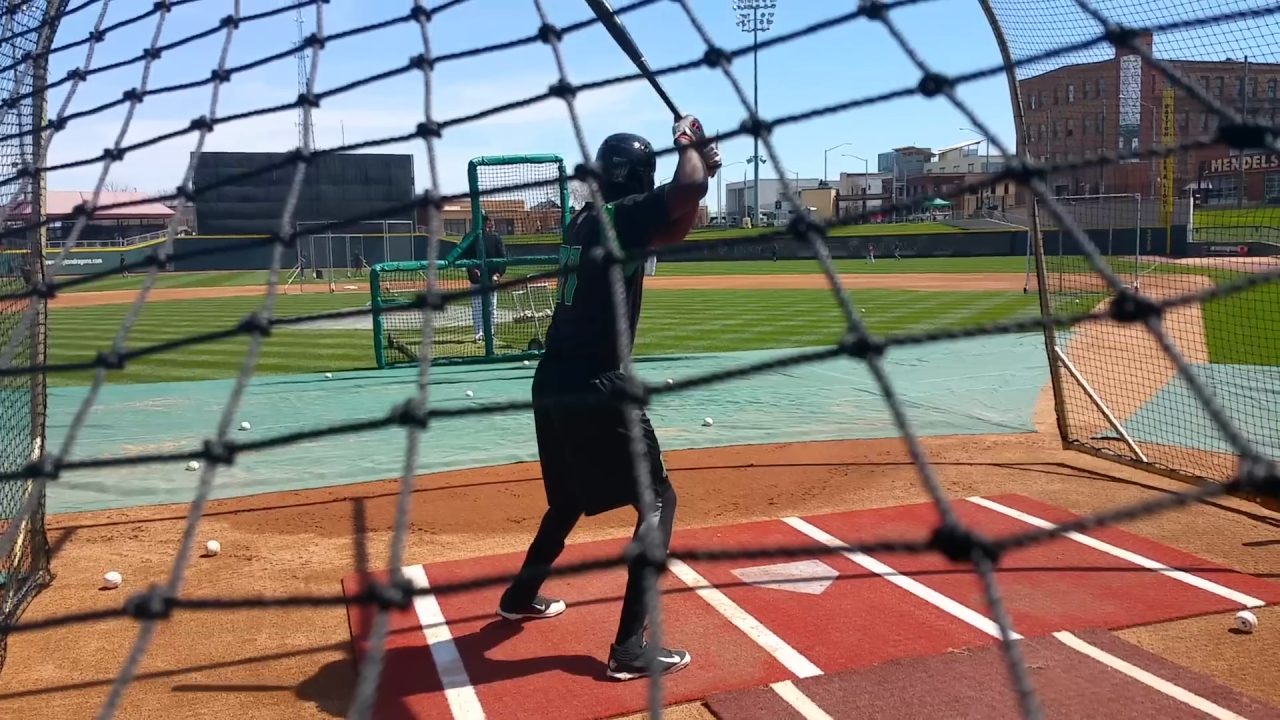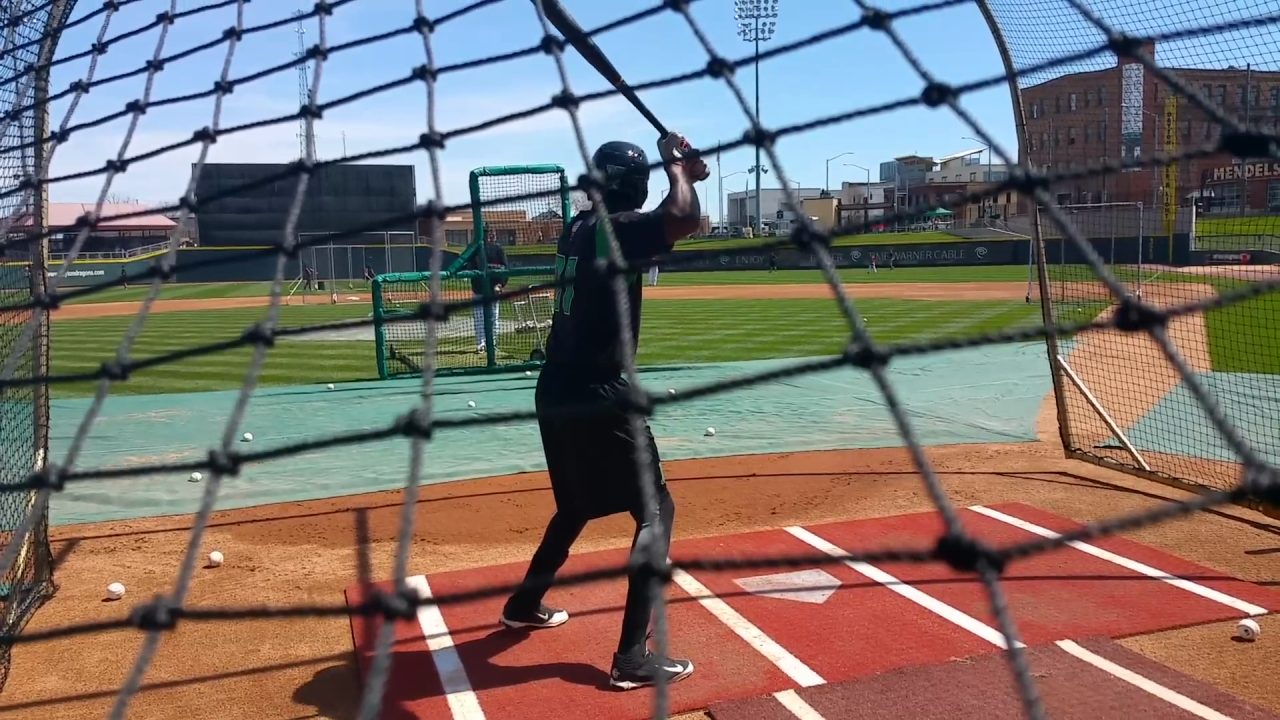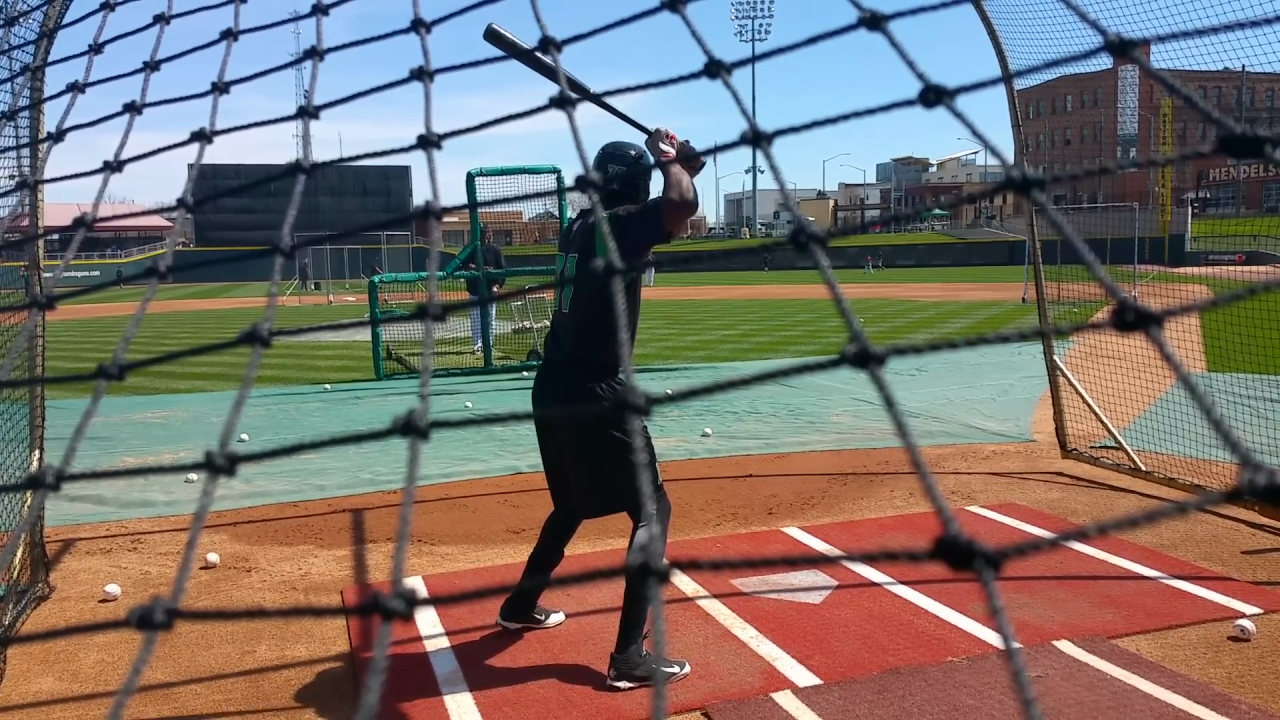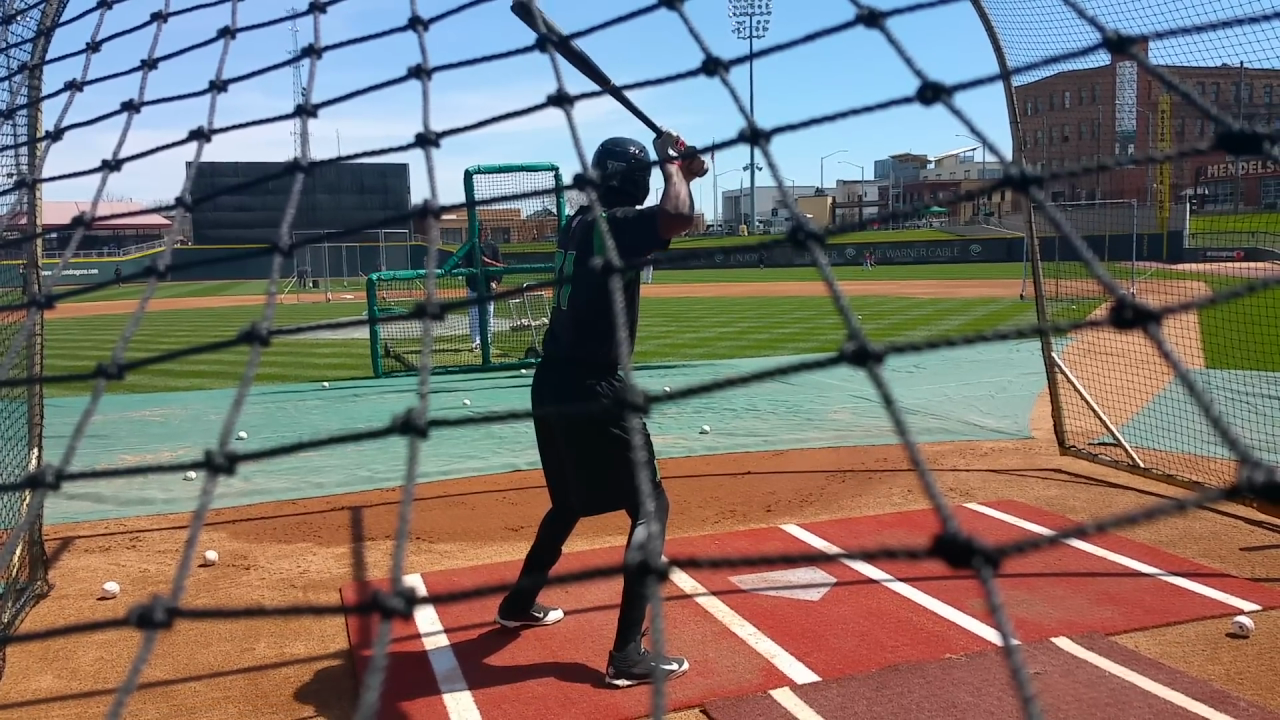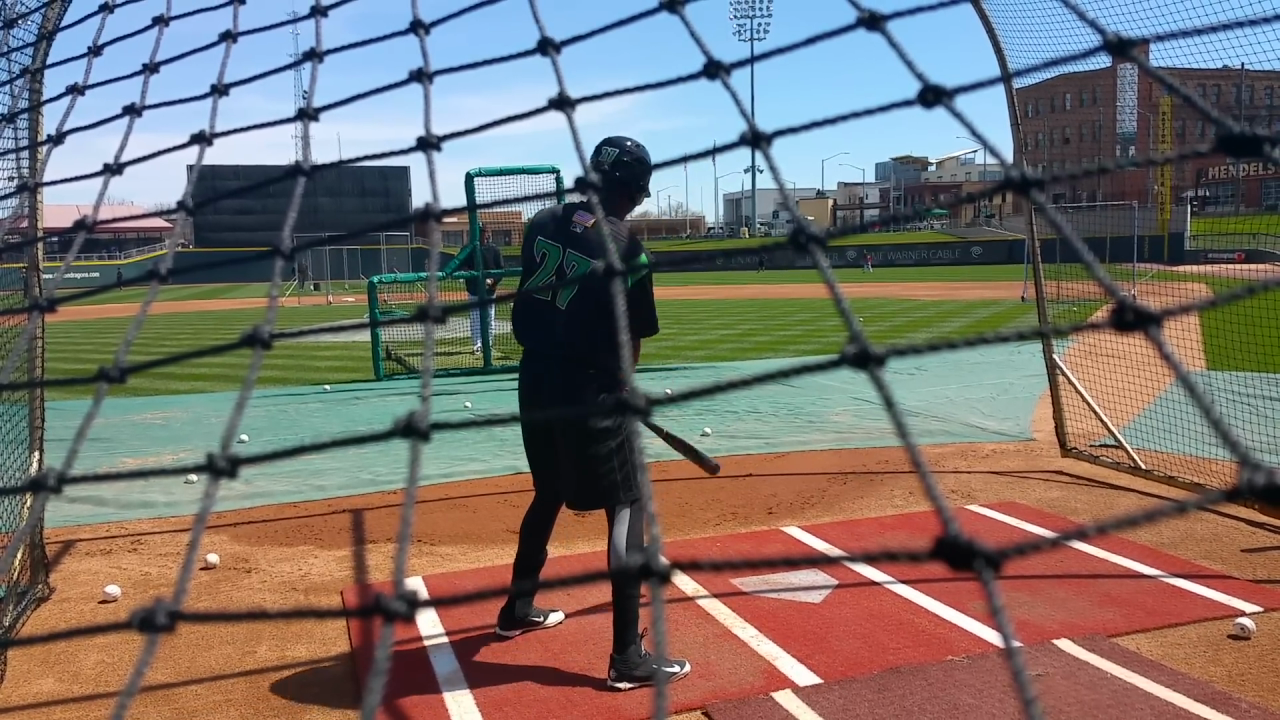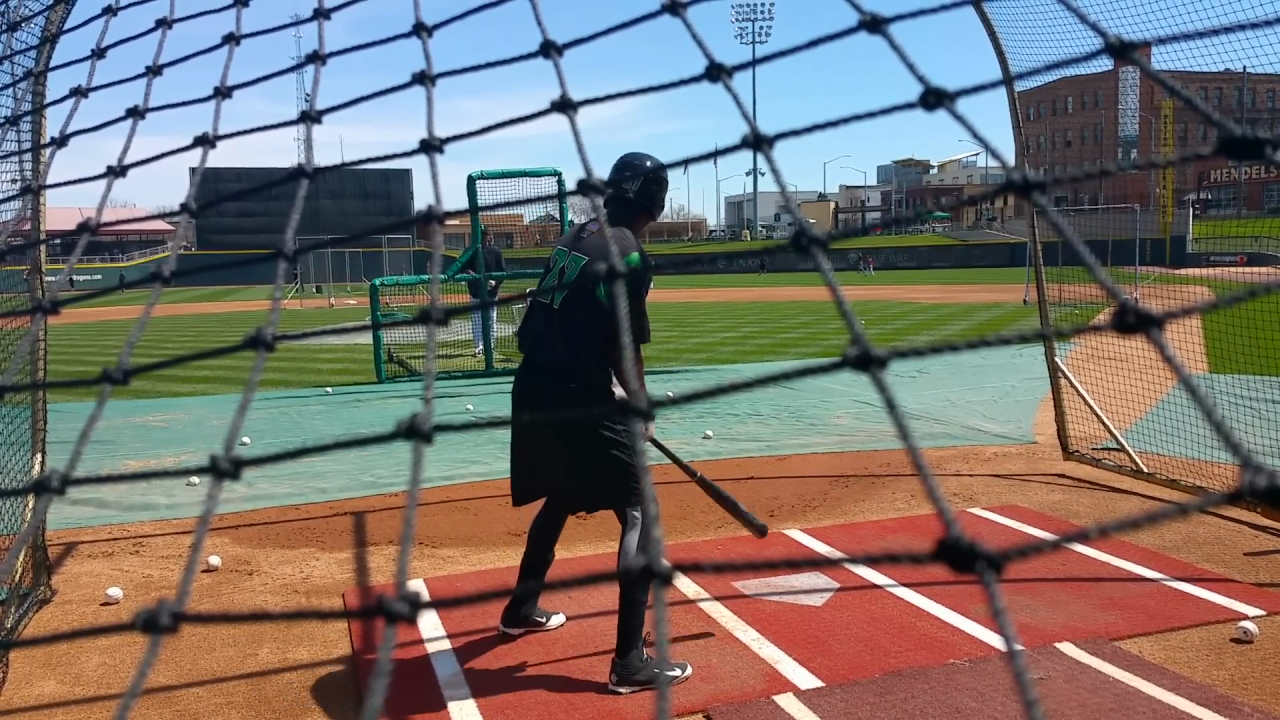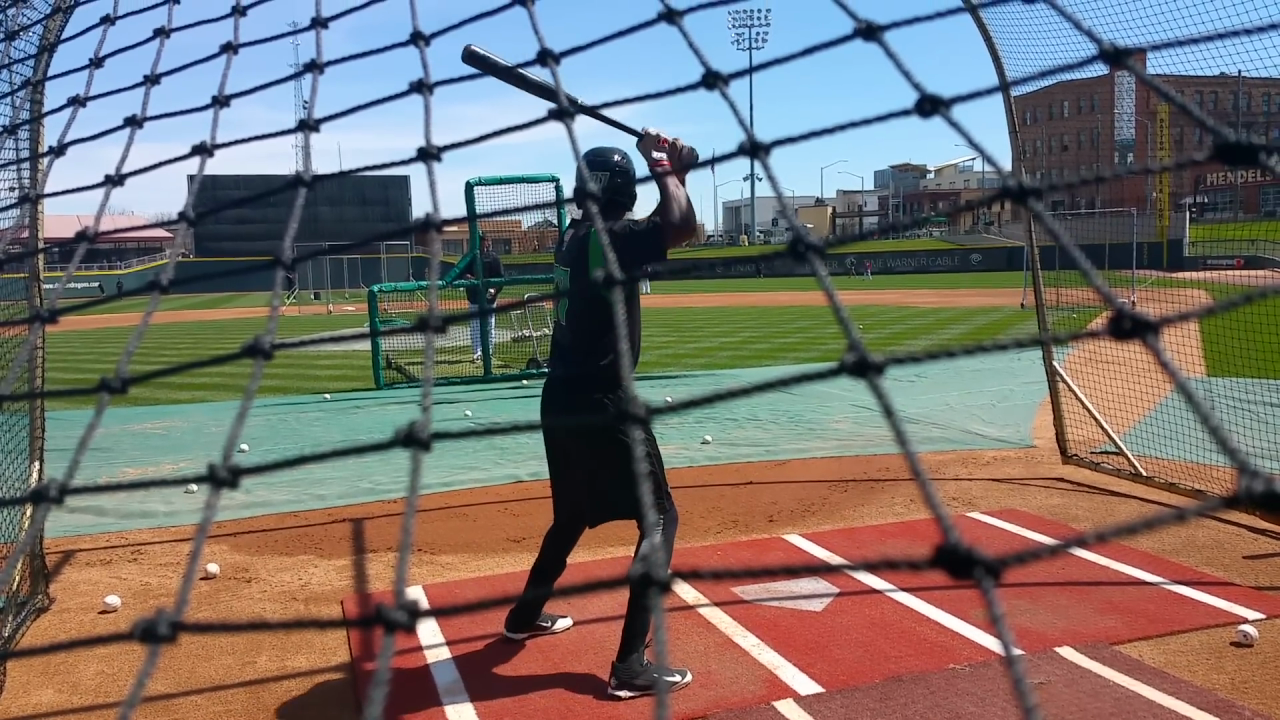
dt=0.7s
person 1, frame 1
left shoulder: (586, 219)
right shoulder: (618, 217)
left elbow: (674, 227)
right elbow: (689, 190)
left wrist: (699, 164)
right wrist: (689, 144)
left hip: (554, 380)
right hip: (594, 386)
left knee: (572, 495)
right knee: (657, 501)
left ankle: (522, 595)
right ankle: (631, 647)
person 1, frame 2
left shoulder: (580, 228)
right shoulder: (615, 230)
left elbow: (656, 224)
right elbow: (683, 219)
left wrist: (684, 177)
right wrist: (674, 165)
left hip: (557, 389)
right hip: (596, 394)
left knee: (577, 503)
right knee: (655, 511)
left ankle: (525, 603)
right ankle: (633, 656)
person 1, frame 3
left shoulder: (581, 226)
right shoulder: (615, 225)
left elbow: (661, 223)
right elbow: (681, 205)
left wrist: (681, 170)
right wrist: (667, 158)
left hip: (554, 387)
right hip: (593, 393)
left knee: (573, 503)
right knee: (652, 511)
left ankle: (522, 604)
right ankle: (630, 657)
person 1, frame 4
left shoulder: (580, 223)
right shoulder: (613, 225)
left elbow: (662, 223)
right elbow: (677, 218)
left wrist: (682, 175)
right wrist: (670, 164)
left hip: (554, 383)
right hip: (594, 391)
left knee: (570, 500)
right knee: (650, 508)
left ankle: (520, 602)
right ankle: (627, 655)
person 1, frame 5
left shoulder: (543, 221)
right shoulder: (631, 252)
left elbow: (527, 303)
right elbow: (631, 341)
right wrist: (620, 384)
left hip: (535, 376)
right hip: (590, 385)
left knee: (548, 494)
right knee: (625, 508)
left ankle: (518, 608)
right ankle: (628, 657)
person 1, frame 6
left shoulder: (573, 238)
right shoulder: (630, 257)
right elbow: (626, 349)
left hip: (531, 386)
right hip: (579, 395)
left knee: (559, 498)
right knee: (639, 513)
left ankle: (521, 608)
right ankle: (629, 661)
person 1, frame 7
left shoulder: (574, 237)
right shoulder: (608, 239)
left elbow: (665, 229)
right elbow: (682, 227)
left wrist: (672, 173)
right wrist: (664, 170)
left hip: (561, 398)
right hip: (601, 403)
left knee: (574, 512)
right knee: (660, 518)
left ankle: (526, 613)
right ankle: (630, 665)
